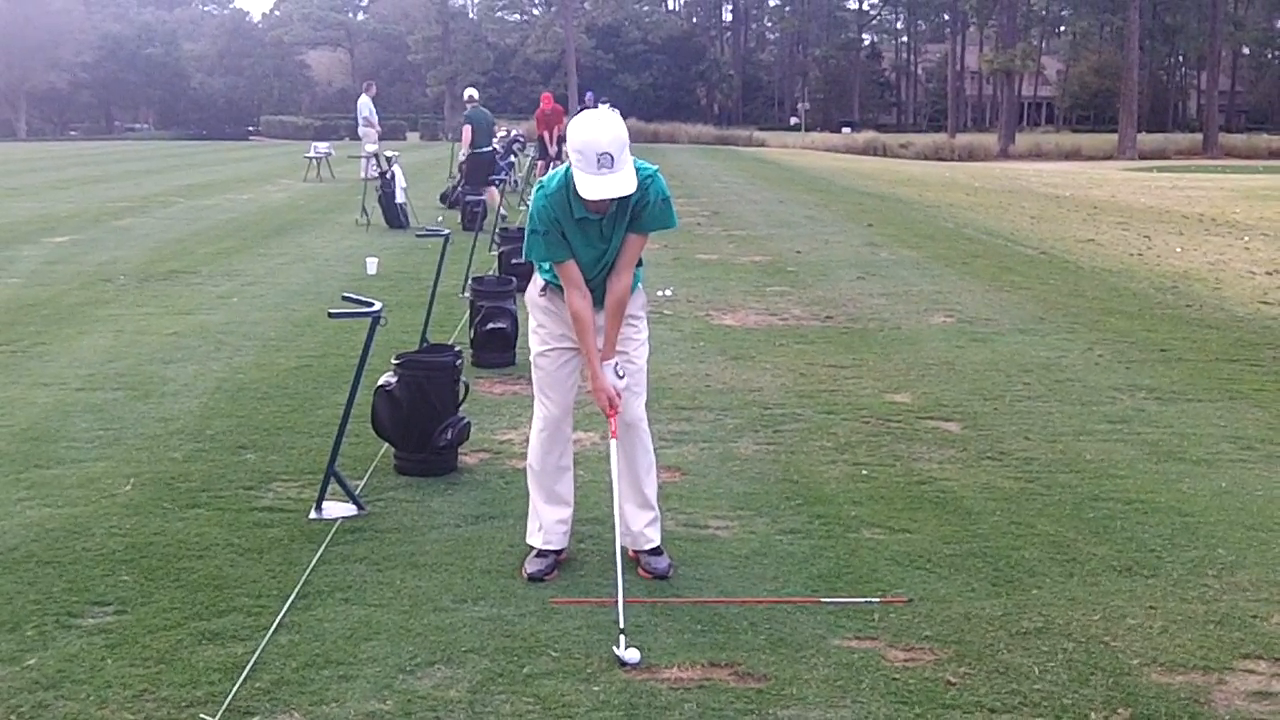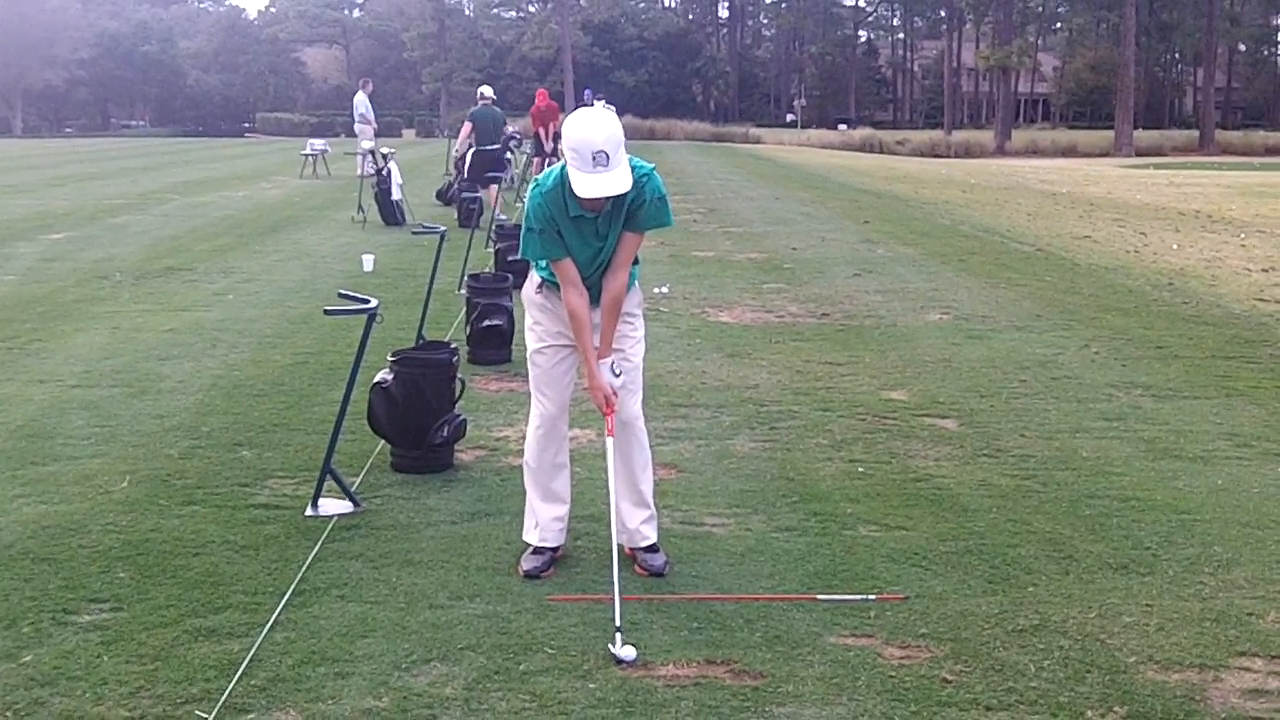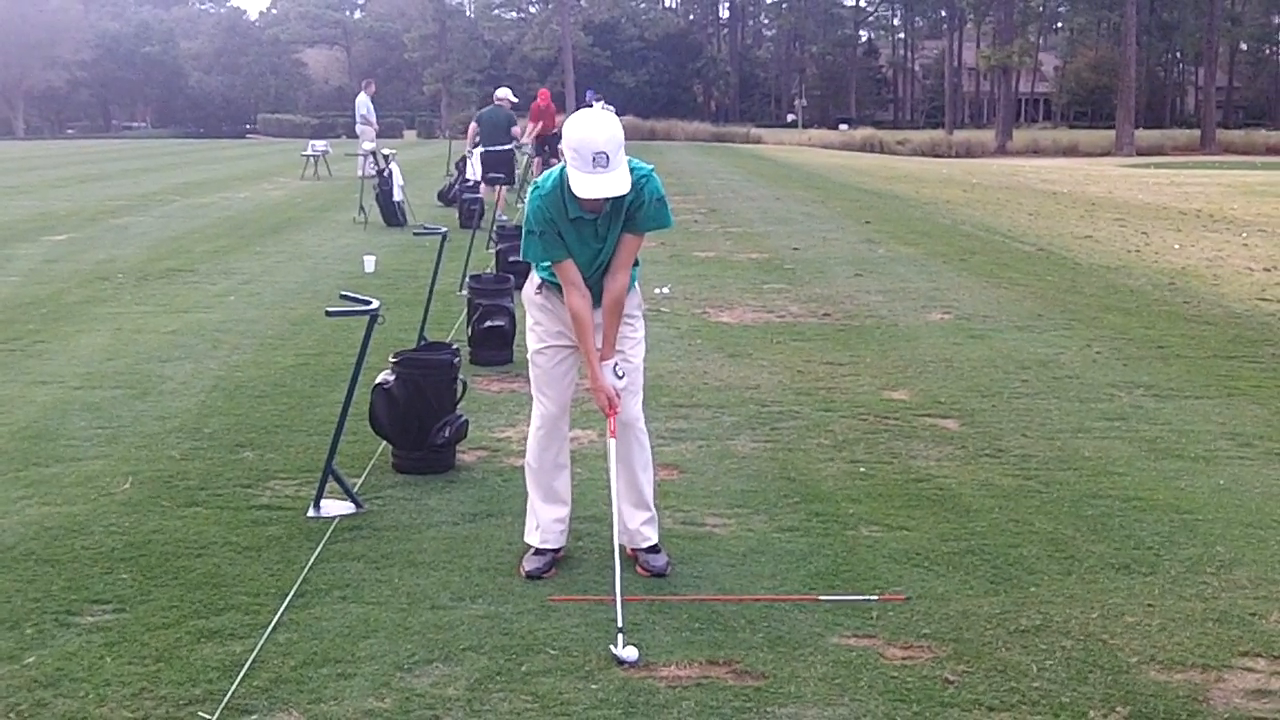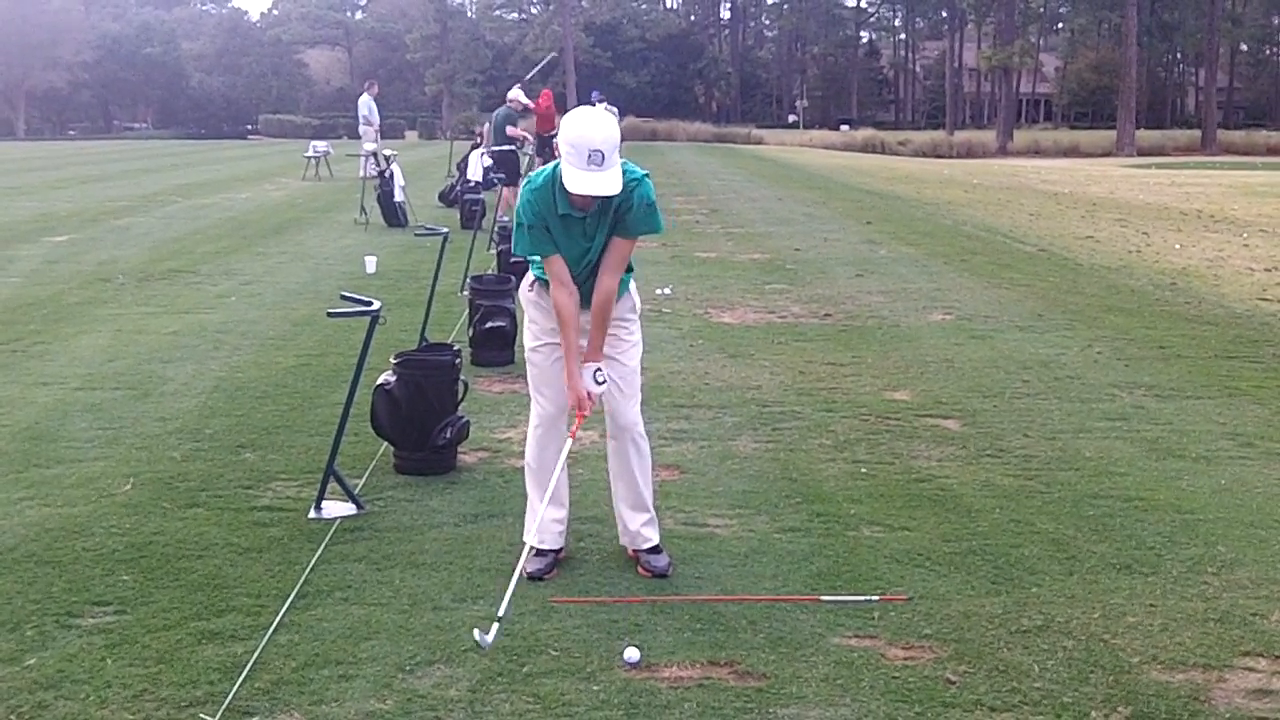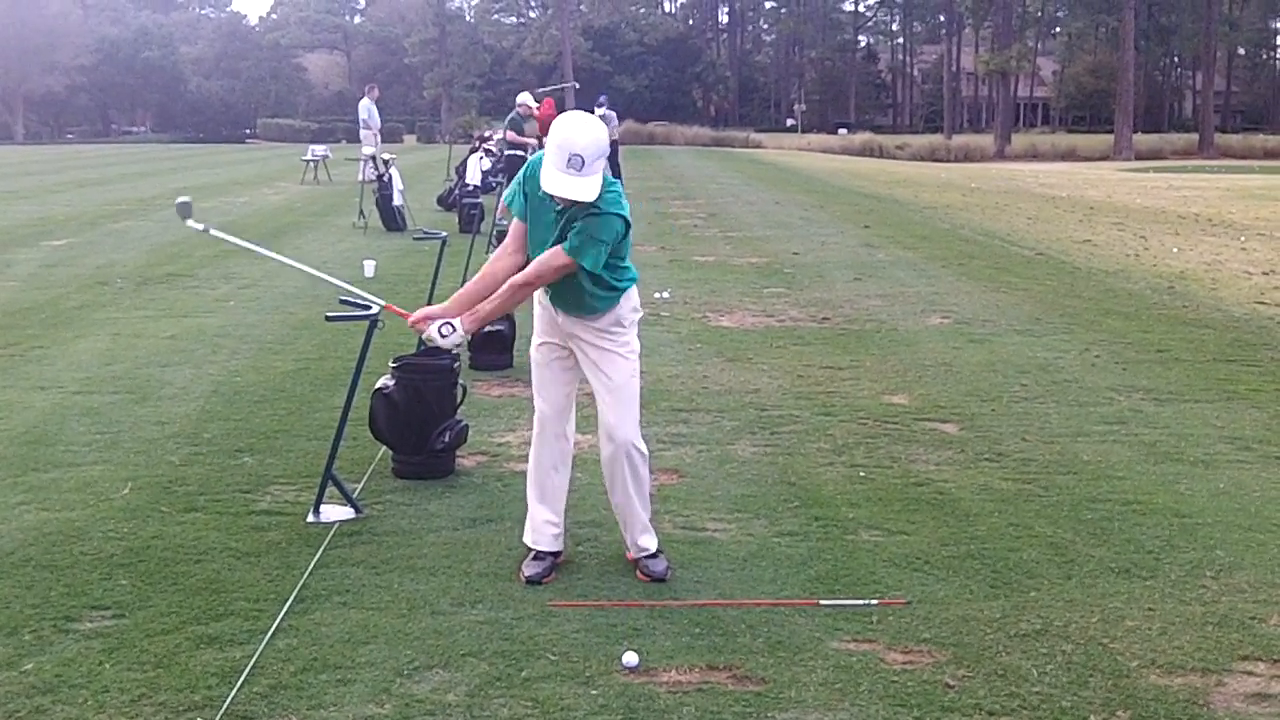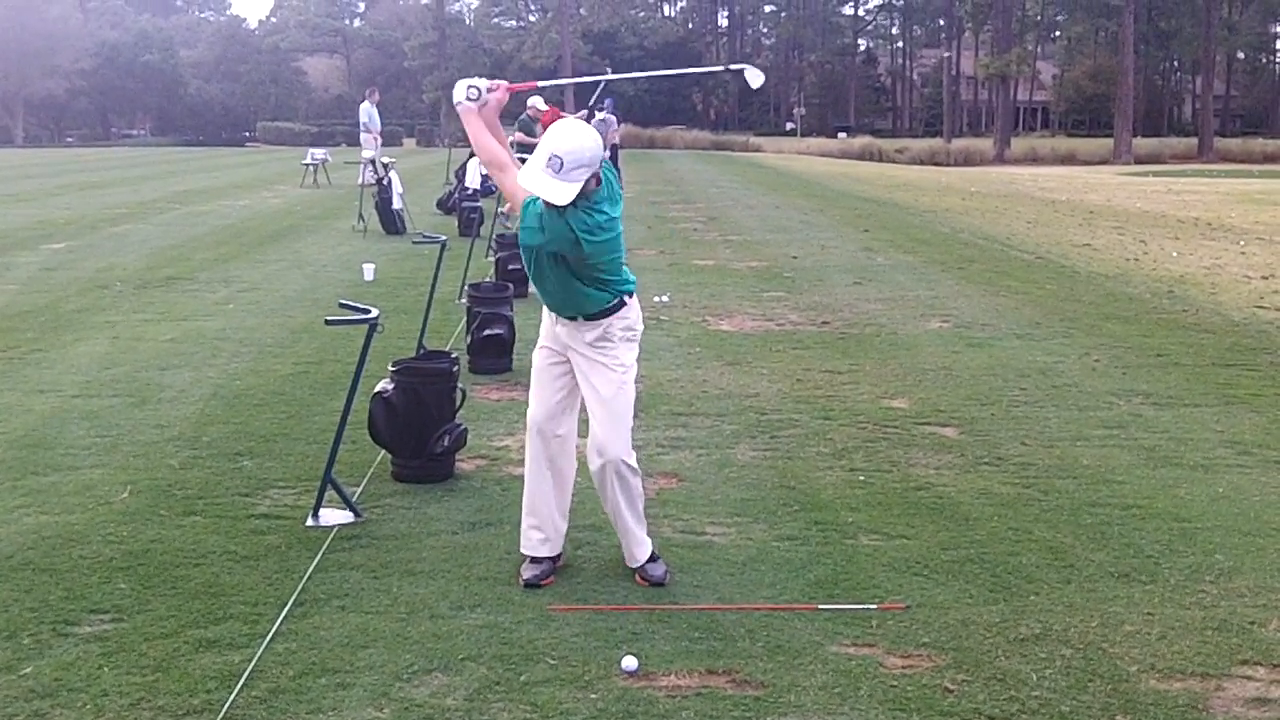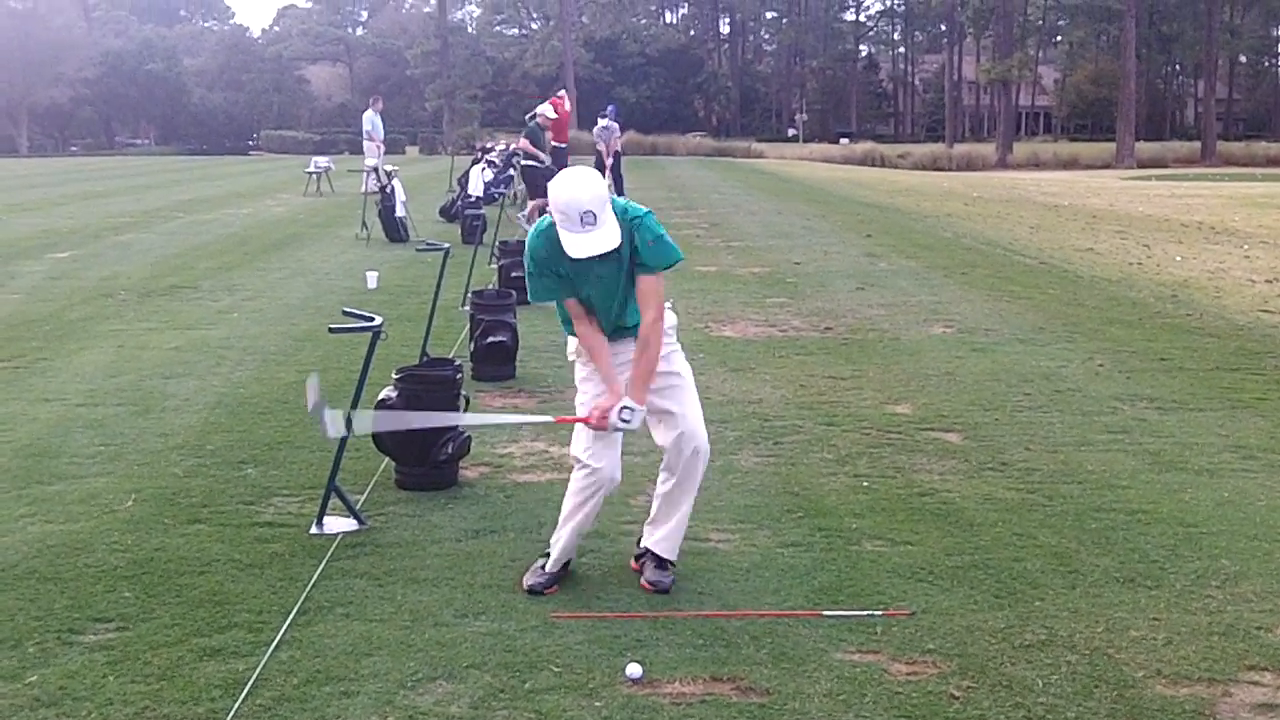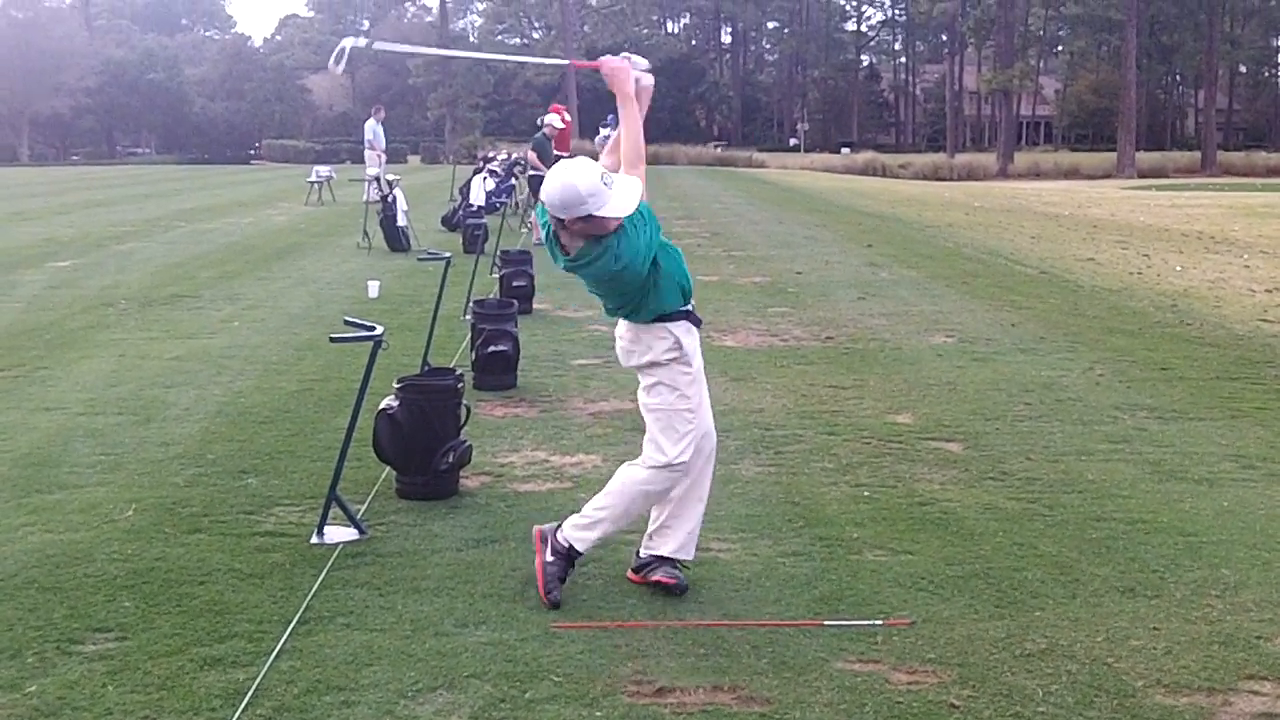
dt=0.3s
person 1, frame 1
left shoulder: (647, 185)
right shoulder: (548, 198)
left elbow: (620, 276)
right elbow: (576, 290)
left wrist: (610, 356)
right wrist: (594, 371)
left hip: (622, 304)
right hip: (556, 303)
left knee: (632, 416)
right knee: (551, 417)
left ankle: (643, 536)
right ankle: (548, 538)
person 1, frame 2
left shoulder: (643, 183)
right shoulder: (544, 197)
left elbow: (617, 274)
right elbow: (573, 288)
left wrist: (606, 354)
right wrist: (591, 369)
left hip: (619, 302)
right hip: (552, 302)
left knee: (628, 415)
right knee: (548, 415)
left ankle: (640, 534)
right ankle: (544, 535)
person 1, frame 3
left shoulder: (642, 185)
right shoulder: (544, 199)
left elbow: (617, 277)
right elbow: (575, 290)
left wrist: (609, 355)
right wrist: (593, 372)
left hip: (618, 305)
right hip: (553, 304)
left knee: (629, 417)
right knee: (549, 418)
left ankle: (641, 535)
right ankle: (546, 536)
person 1, frame 4
left shoulder: (634, 188)
right shoulder: (535, 194)
left elbow: (607, 277)
right elbow: (561, 286)
left wrist: (596, 356)
right wrist: (572, 369)
left hip: (614, 306)
right hip: (548, 304)
left knee: (625, 421)
right knee: (547, 419)
left ankle: (642, 536)
right ankle: (546, 538)
person 1, frame 5
left shoulder: (607, 216)
right shoulder: (536, 170)
left elbow: (530, 278)
right elbow: (508, 252)
left wrist: (465, 325)
right wrist: (449, 307)
left hip: (608, 320)
right hip: (555, 314)
left knee: (621, 435)
right knee: (550, 425)
left ankle: (644, 545)
right ankle: (546, 542)
person 1, frame 6
left shoulder: (568, 225)
right shoulder: (595, 167)
left elbow: (505, 173)
right elbow: (518, 173)
left wrist: (471, 116)
right wrist: (488, 117)
left hip: (606, 331)
right hip: (558, 322)
left knee: (609, 448)
right knee: (544, 428)
left ankle: (639, 551)
right ankle: (542, 546)
person 1, frame 7
left shoulder: (638, 222)
right shoulder: (543, 241)
left elbow: (652, 318)
right elbow: (583, 322)
left wrist: (635, 390)
right wrist: (609, 391)
left hip: (652, 345)
right hip: (600, 351)
left knee: (689, 444)
right knee: (597, 463)
left ankle: (654, 551)
right ankle: (558, 557)
person 1, frame 8
left shoulder: (553, 218)
right shoulder: (617, 258)
left elbow: (608, 162)
right elbow: (631, 159)
left wrist: (630, 97)
right wrist: (624, 92)
left hip: (662, 328)
right hip: (663, 337)
left knee: (698, 442)
right knee: (671, 456)
left ankle: (660, 552)
right ankle: (566, 541)
